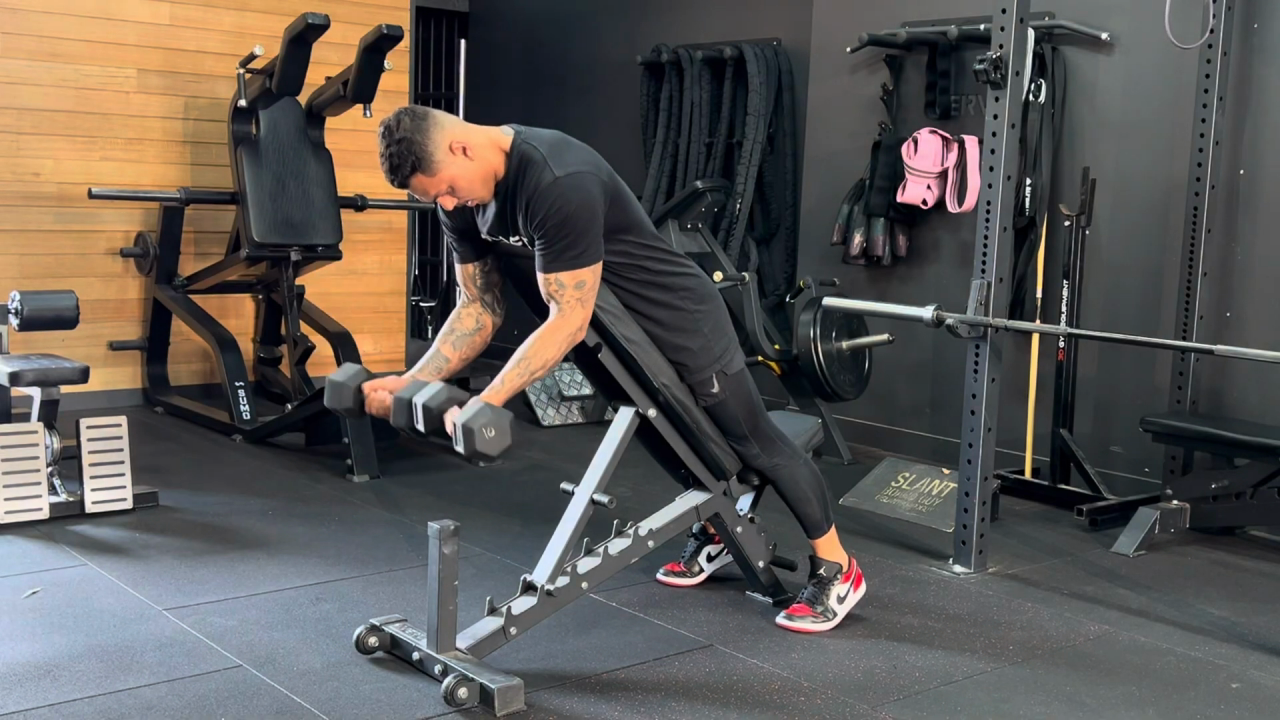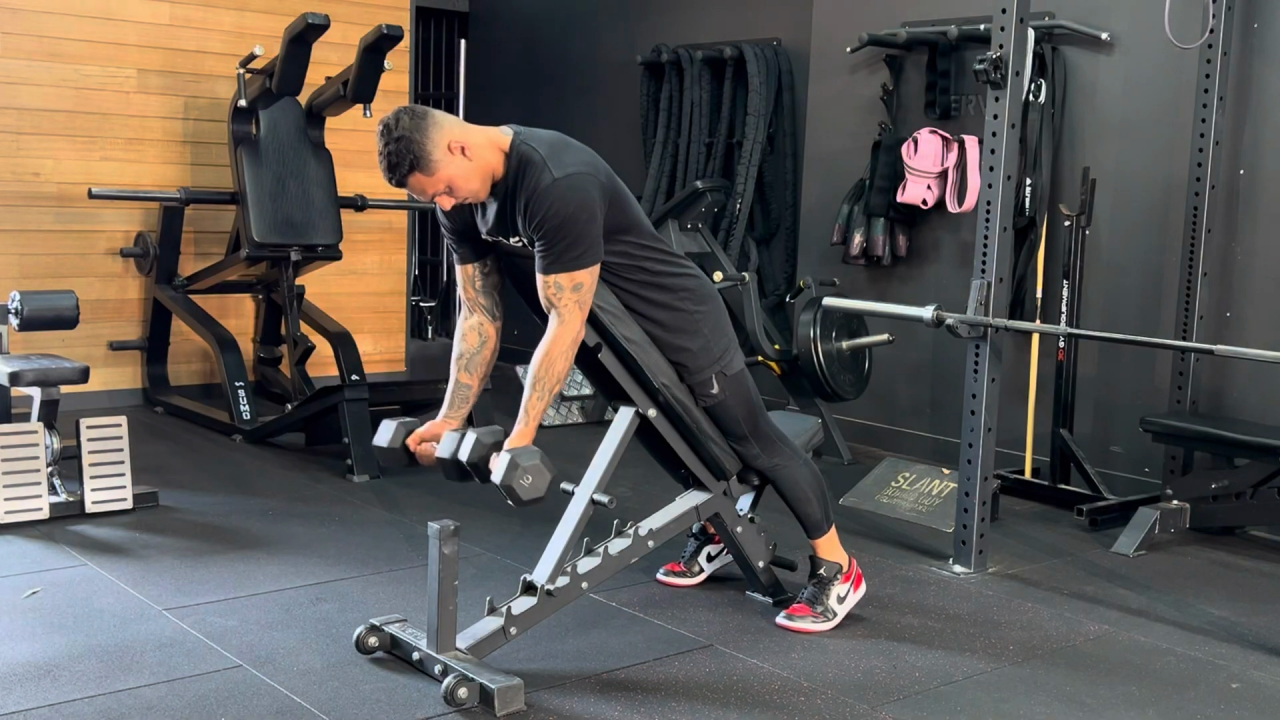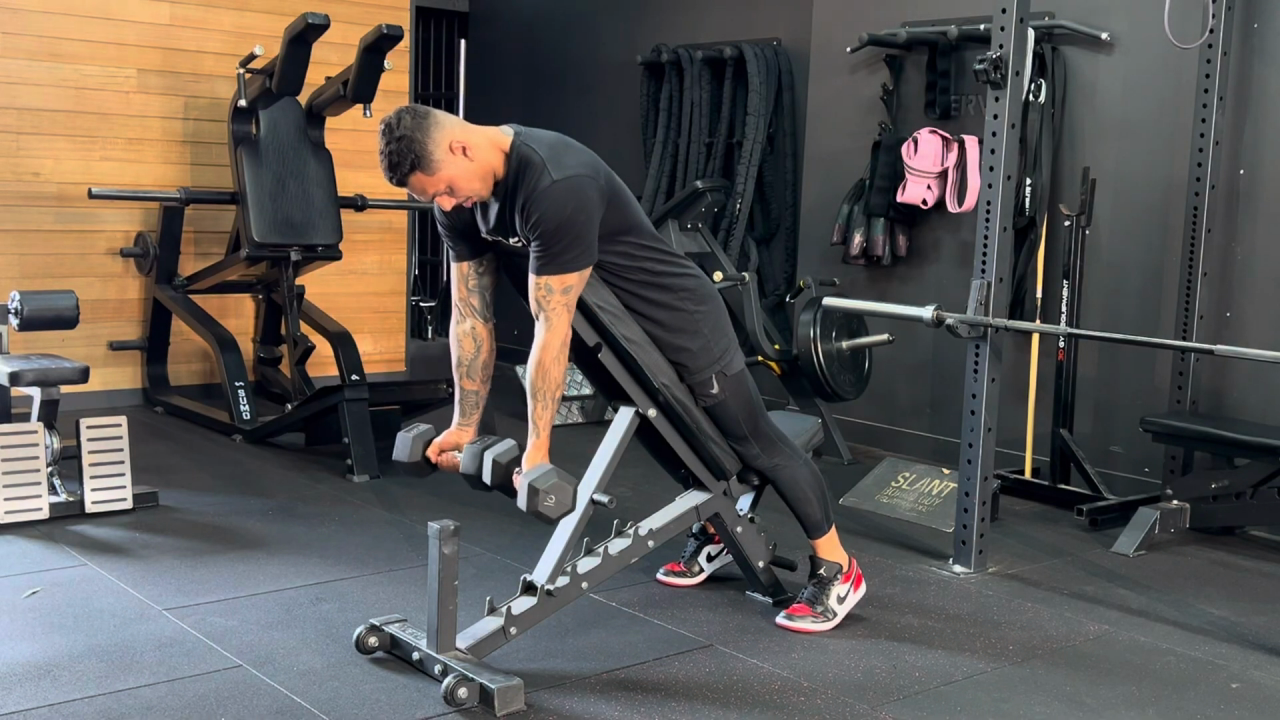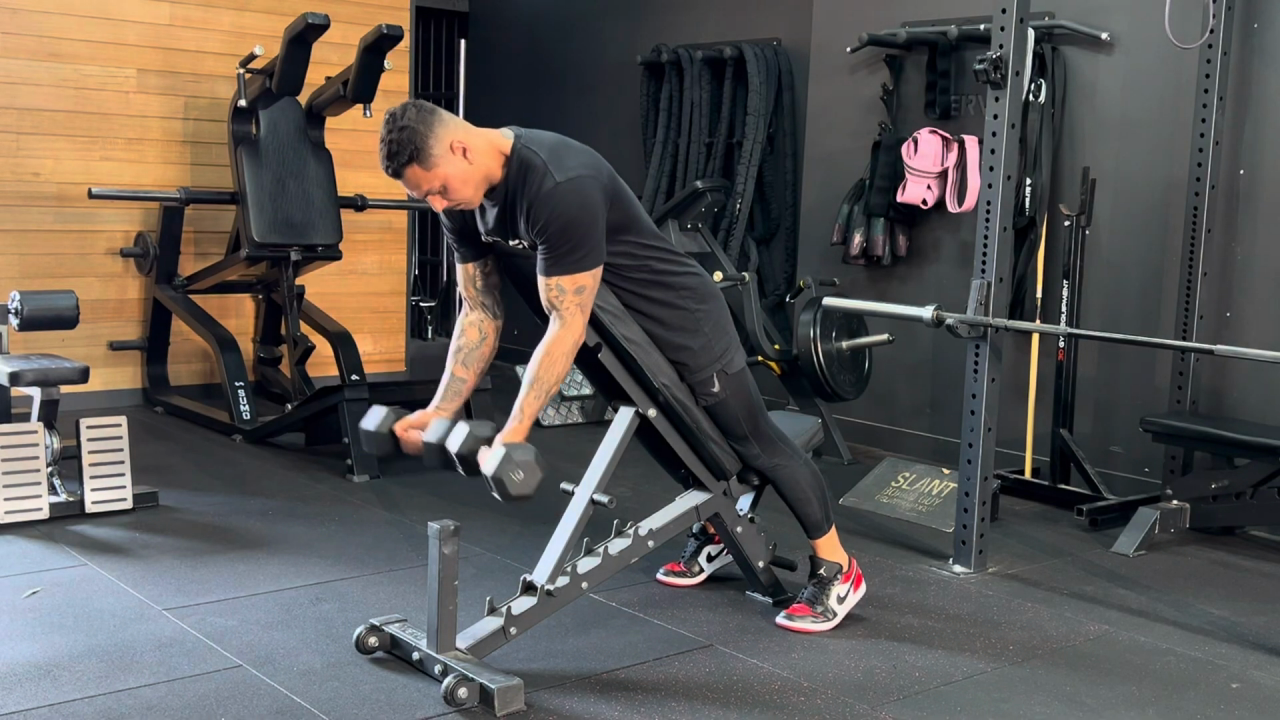
dt=0.5s
person 1, frame 1
left shoulder: (559, 183)
right shoulder: (462, 198)
left elbow: (568, 321)
right elbow: (480, 308)
left wrist: (488, 401)
right wrist: (413, 381)
left hip: (678, 316)
left knee: (754, 440)
left ankle: (836, 569)
right ankle: (716, 533)
person 1, frame 2
left shoulder: (558, 184)
right shoulder: (461, 199)
left elbow: (566, 324)
right elbow: (480, 314)
left wrist: (521, 437)
right wrist: (451, 418)
left hip: (677, 316)
left knee: (755, 442)
left ankle: (836, 569)
right ankle: (715, 534)
person 1, frame 3
left shoulder: (557, 187)
right shoulder: (458, 199)
left elbow: (552, 329)
right elbow: (470, 313)
left wrist: (537, 448)
right wrist: (465, 425)
left hip: (677, 315)
left knee: (755, 442)
left ankle: (837, 570)
right ankle: (715, 534)
person 1, frame 4
left shoulder: (560, 188)
right shoulder: (463, 197)
left elbow: (568, 325)
right elbow: (481, 312)
left wrist: (514, 433)
right wrist: (440, 410)
left hip: (679, 316)
left knee: (755, 442)
left ankle: (836, 569)
right ankle: (715, 534)
